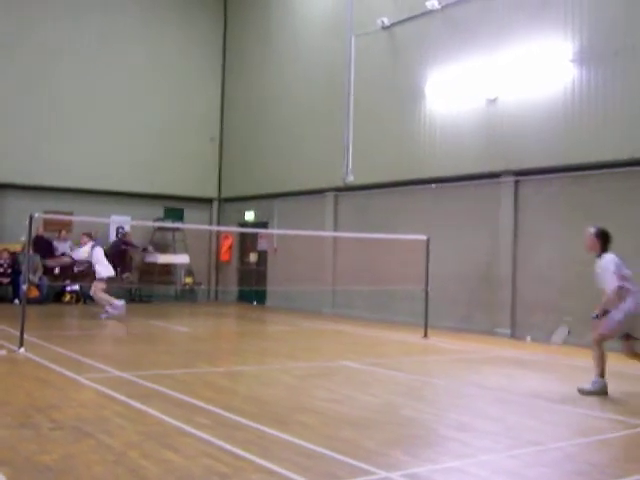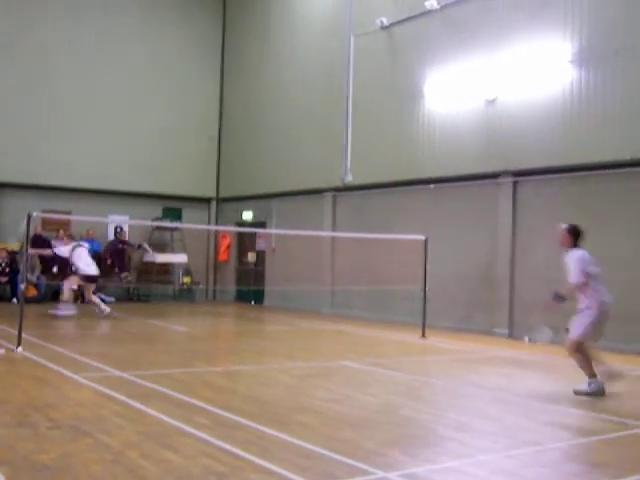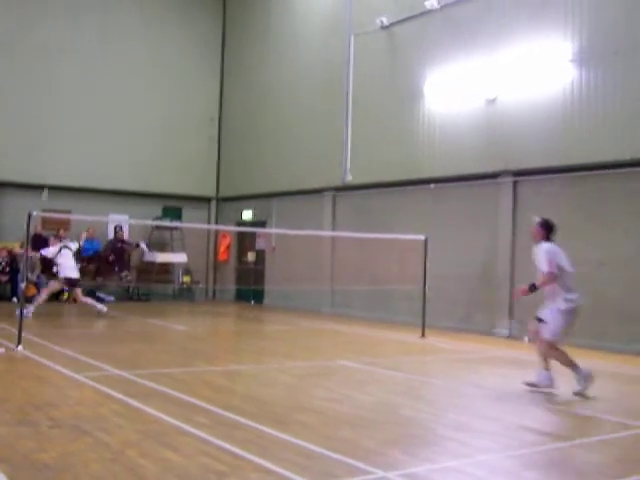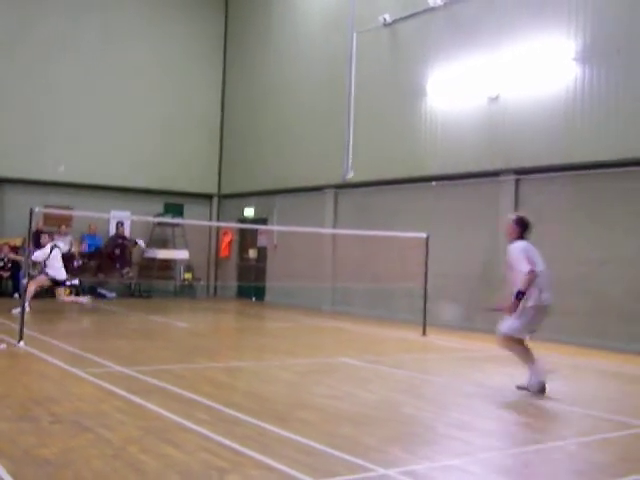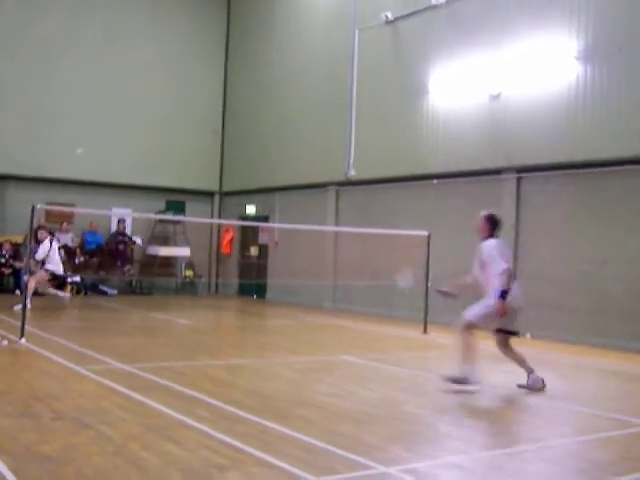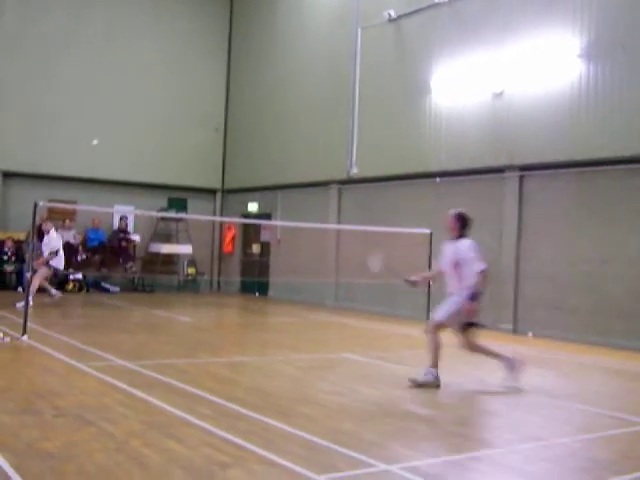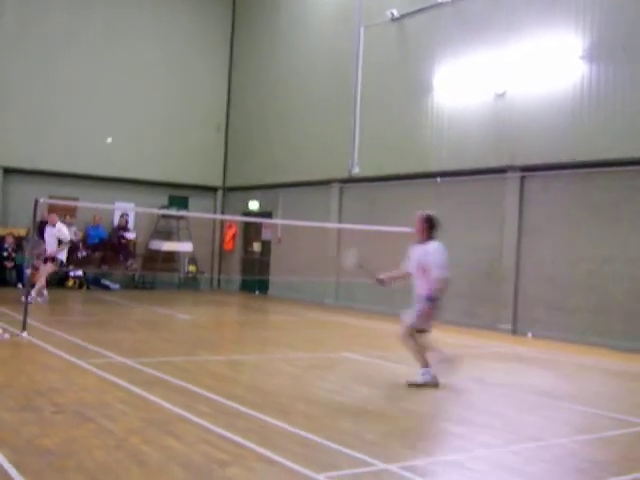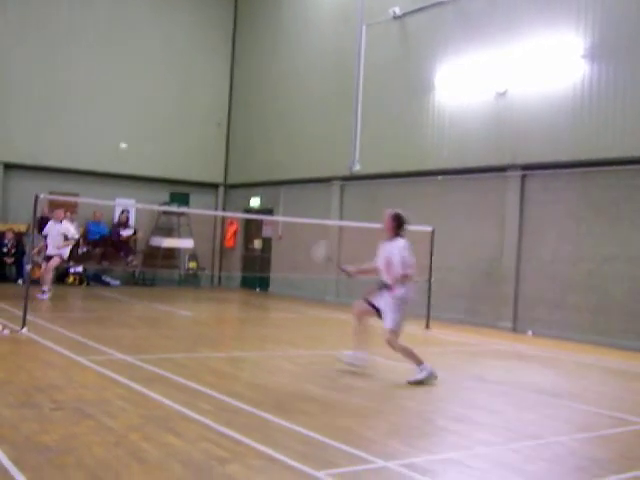
dt=0.1s
person 1, frame 1
left shoulder: (606, 262)
right shoulder: (603, 261)
left elbow: (615, 291)
left wrist: (602, 311)
right wrist: (601, 309)
right hip: (623, 306)
left knee: (596, 339)
left ankle: (599, 383)
person 1, frame 2
left shoulder: (573, 257)
right shoulder: (578, 255)
left elbow: (580, 284)
left wrist: (558, 296)
left hip: (594, 307)
right hip: (588, 307)
left knee: (571, 346)
right knee: (573, 344)
left ankle: (596, 385)
right ankle: (604, 371)
person 1, frame 3
left shoulder: (542, 249)
right shoulder: (551, 249)
left elbow: (550, 275)
left wrist: (531, 288)
left hip: (563, 304)
right hip: (558, 302)
left knee: (547, 346)
right knee: (534, 331)
left ankle: (582, 374)
right ankle: (545, 377)
person 1, frame 4
left shoulder: (516, 248)
right shoulder: (526, 248)
left elbow: (529, 273)
left wrist: (516, 298)
right wrist: (516, 299)
left hip: (532, 303)
right hip: (537, 302)
left knee: (504, 339)
right knee: (515, 340)
left ankle: (536, 370)
right ankle: (534, 380)
person 1, frame 5
left shoulder: (489, 246)
right shoulder: (489, 246)
left elbow: (507, 271)
right elbow: (476, 276)
left wrist: (501, 298)
right wrist: (456, 285)
left hip: (500, 300)
right hip: (507, 301)
left knee: (465, 327)
right knee: (502, 345)
left ankle: (467, 374)
right ankle: (534, 379)
person 1, frame 6
left shoulder: (465, 246)
right shoulder: (447, 246)
left elbow: (481, 272)
right elbow: (441, 270)
left wrist: (472, 298)
right wrist: (419, 278)
left hip: (464, 298)
right hip: (457, 297)
left knee: (431, 328)
right knee: (468, 343)
left ankle: (431, 374)
right ankle: (509, 362)
person 1, frame 7
left shoulder: (434, 250)
right shoulder: (416, 248)
left elbow: (443, 279)
right elbow: (408, 271)
left wrist: (430, 301)
right wrist: (386, 278)
left hip: (427, 300)
right hip: (422, 299)
left knee: (406, 334)
right knee: (409, 334)
left ankle: (427, 374)
person 1, frame 8
left shoulder: (399, 246)
right shoulder: (386, 245)
left elbow: (406, 275)
right elbow: (378, 266)
left wrist: (383, 286)
right wrist: (357, 270)
left hip: (397, 297)
right hip: (386, 296)
left knee: (391, 340)
right knee: (358, 309)
left ankle: (425, 370)
right ankle: (358, 354)
